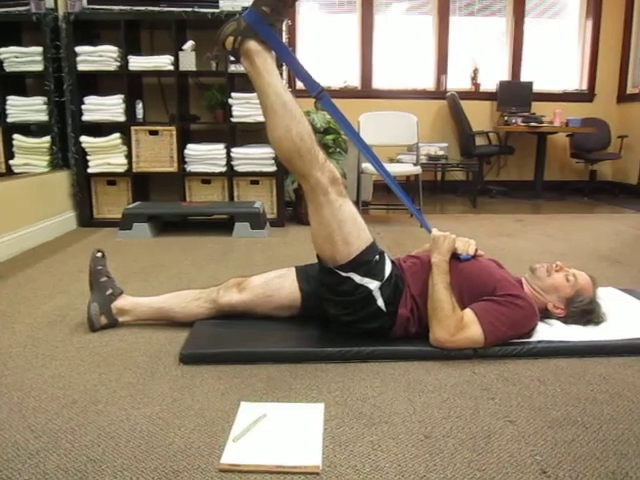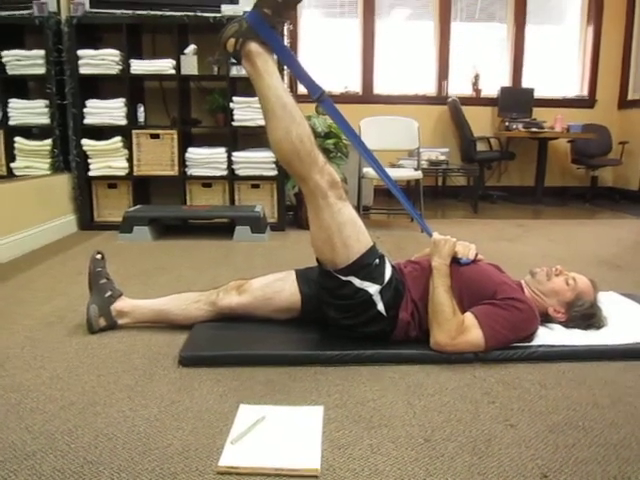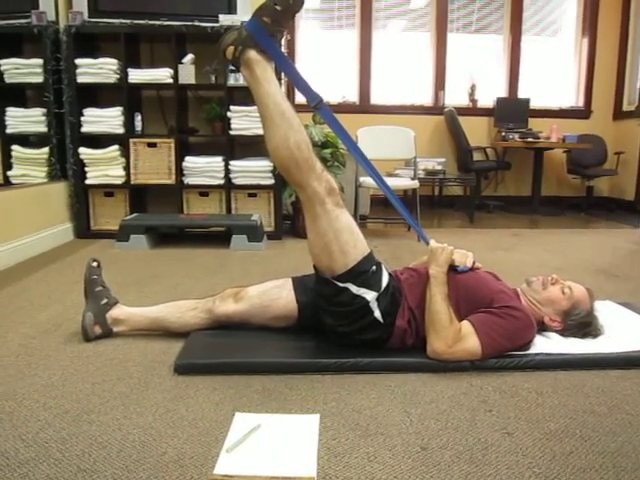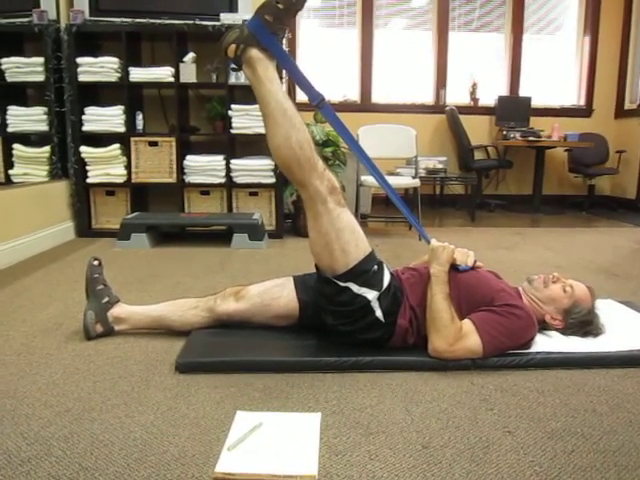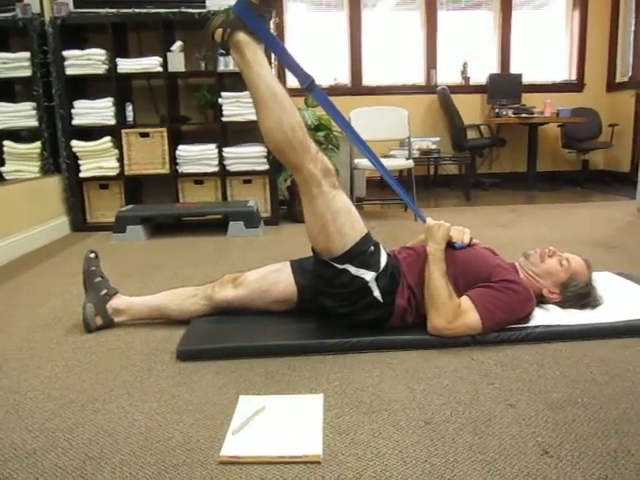
dt=1s
person 1, frame 1
left shoulder: (519, 309)
right shoulder: (502, 281)
left elbow: (445, 334)
left wrist: (440, 259)
right wrist: (449, 247)
left hip: (376, 301)
right hip: (369, 284)
left knee: (323, 177)
right ankle: (119, 308)
person 1, frame 2
left shoulder: (520, 313)
right shoulder: (503, 285)
left elbow: (445, 338)
left wrist: (440, 264)
right wrist: (450, 252)
left hip: (377, 305)
right hip: (372, 288)
left knee: (323, 181)
right ankle: (118, 310)
person 1, frame 3
left shoulder: (517, 321)
right shoulder: (498, 291)
left elbow: (442, 345)
left wrist: (438, 270)
right wrist: (443, 259)
left hip: (373, 312)
right hip: (367, 296)
left knee: (321, 188)
right ankle: (113, 318)
person 1, frame 4
left shoulder: (518, 319)
right shoulder: (500, 290)
left elbow: (443, 344)
left wrist: (439, 269)
right wrist: (441, 258)
left hip: (374, 311)
right hip: (367, 295)
left knee: (323, 187)
right ankle: (115, 317)
person 1, frame 5
left shoulder: (516, 294)
right shoulder: (499, 268)
left elbow: (442, 321)
left wrist: (435, 248)
right wrist: (438, 236)
left hip: (373, 291)
right hip: (365, 277)
left knee: (316, 170)
right ankle: (113, 308)
